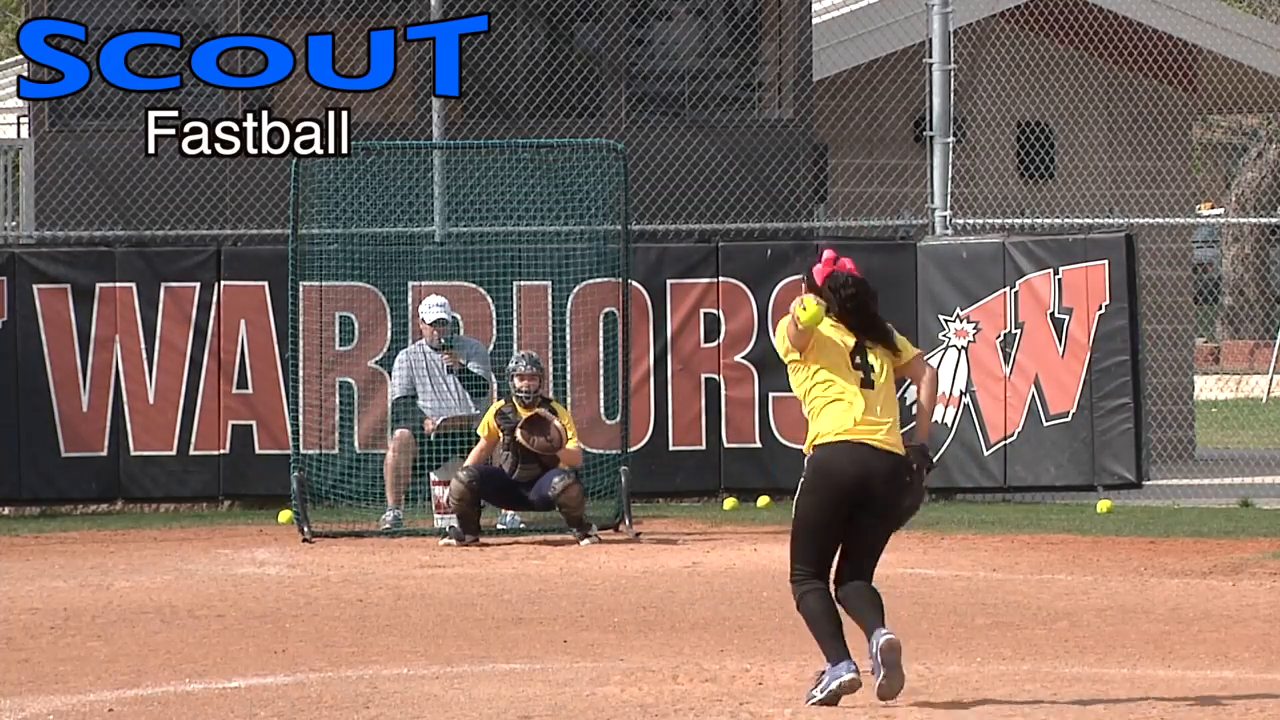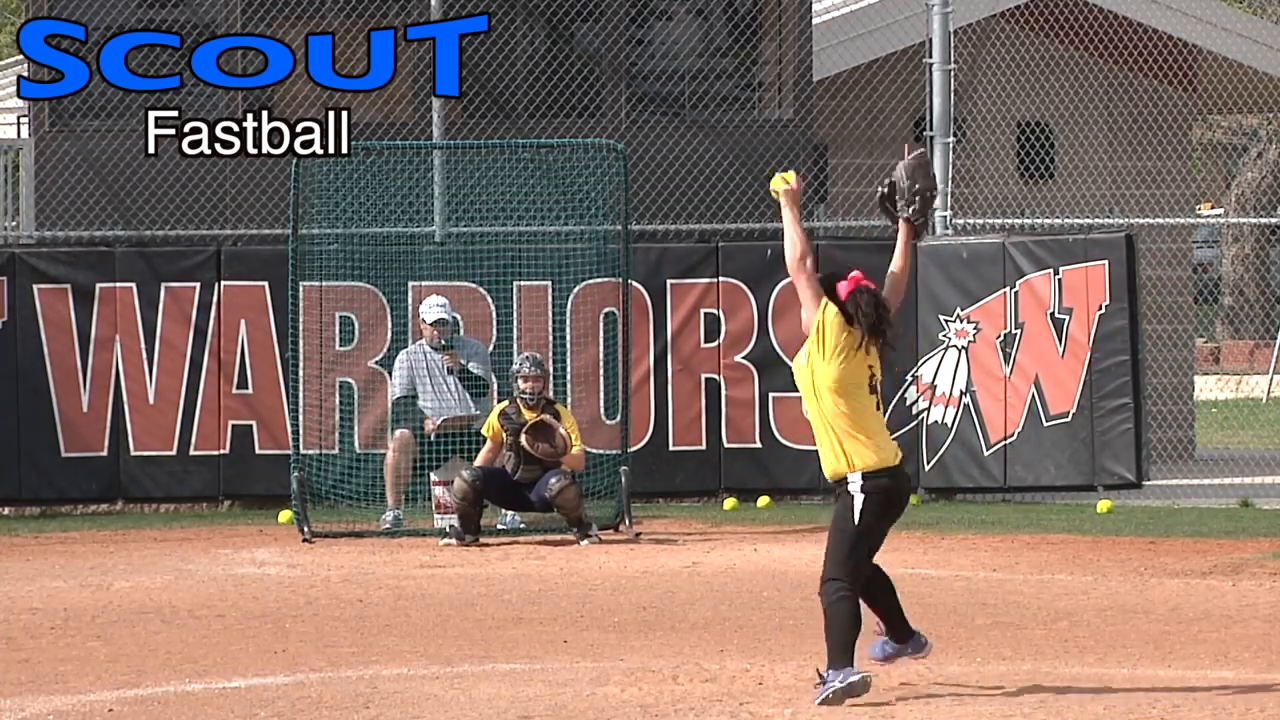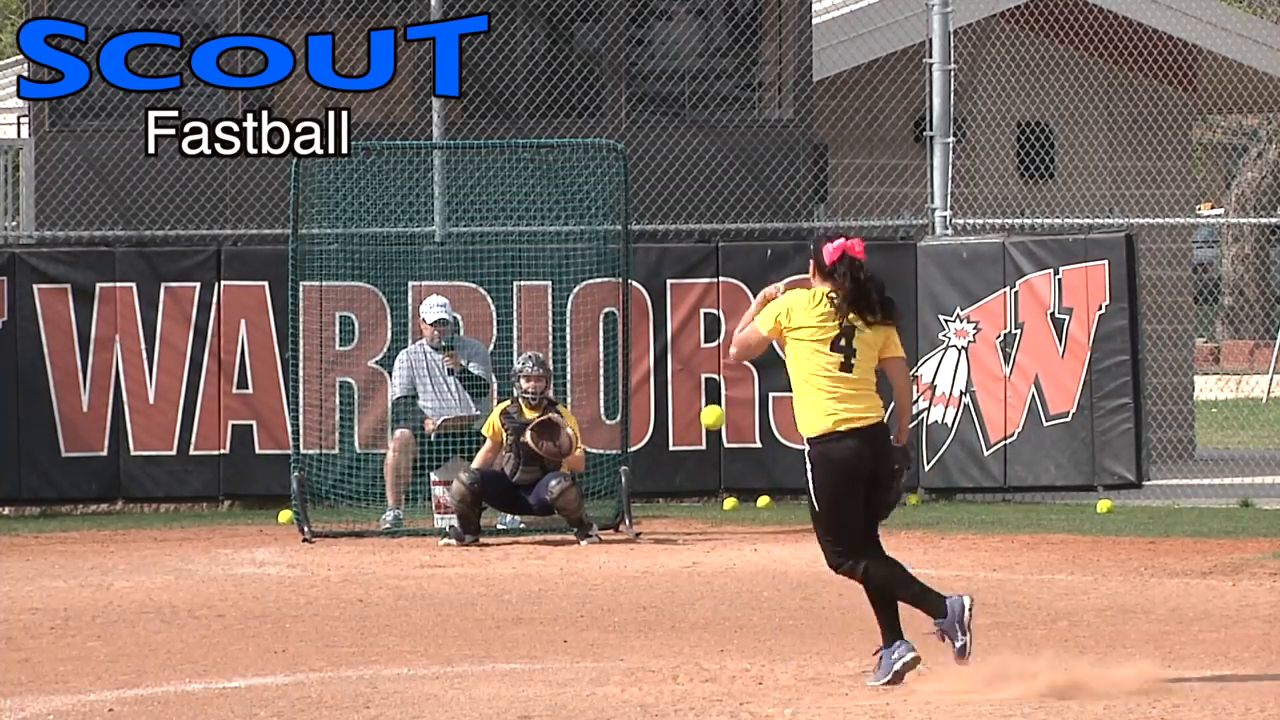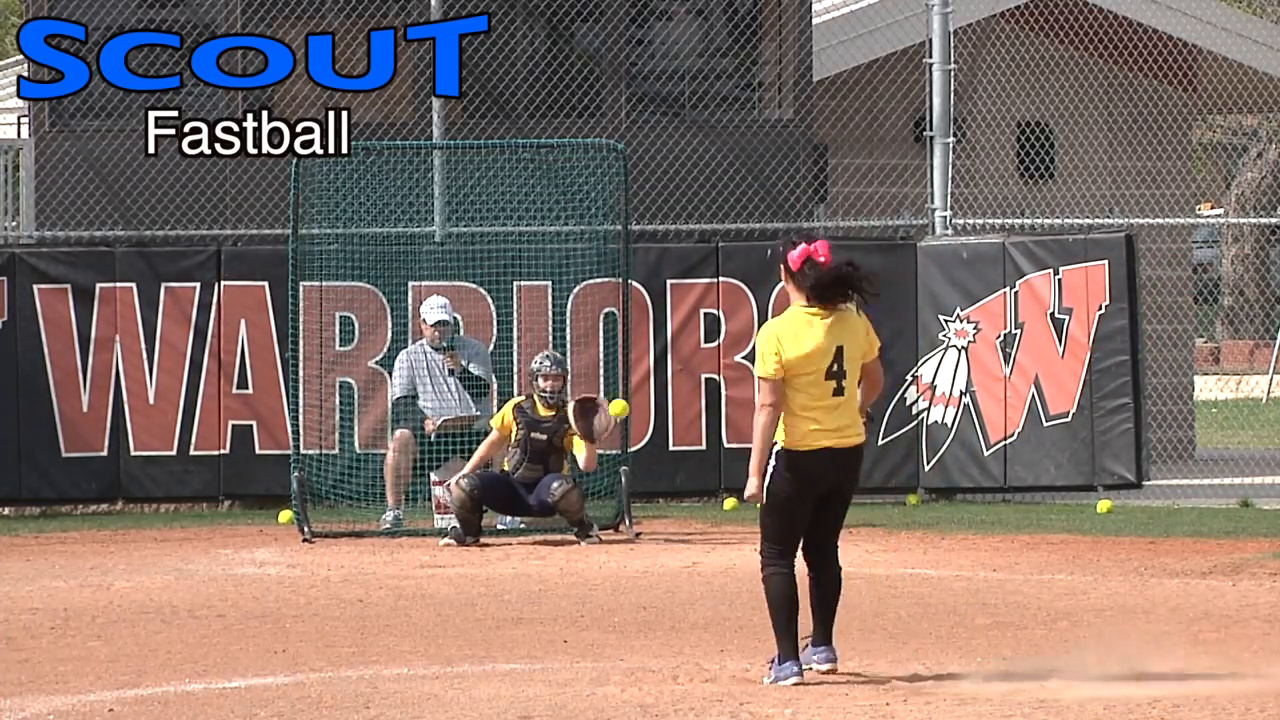
dt=0.3s
person 1, frame 1
left shoulder: (807, 339)
right shoulder: (885, 336)
left elbow: (794, 334)
right elbow: (926, 375)
right wrist: (920, 441)
left hip: (835, 460)
right hip: (891, 465)
left knee: (808, 579)
right knee: (854, 579)
left ankle: (840, 665)
right ankle: (879, 636)
person 1, frame 2
left shoulder: (826, 330)
right shoulder: (867, 339)
left elbow: (801, 263)
right elbow: (897, 279)
left wrist: (790, 206)
right wrist: (906, 227)
left hip: (867, 485)
right hip: (889, 479)
left knee: (839, 582)
right knee: (856, 565)
left ankle: (842, 669)
right ankle: (902, 636)
person 1, frame 3
left shoulder: (791, 305)
right shoulder: (876, 314)
left elbow: (738, 350)
right elbow: (903, 384)
left wrist: (760, 303)
right wrist: (900, 441)
left hip: (831, 449)
right hip: (876, 439)
left knee: (849, 557)
right knee: (865, 545)
left ankle: (943, 608)
right ankle: (895, 646)
person 1, frame 4
left shoulder: (777, 332)
right shoulder: (854, 319)
left elbow: (768, 409)
right elbow: (873, 382)
left wrist: (756, 474)
left hip: (799, 457)
right hip: (848, 453)
left knee: (777, 557)
right knee: (821, 550)
left ankle: (788, 661)
right ankle: (822, 647)
person 2, frame 1
left shoulder: (473, 349)
right shoulder: (408, 357)
left elbow: (483, 391)
right elbow: (401, 404)
left wrist: (461, 368)
right wrist: (423, 420)
left hip: (472, 428)
right hip: (428, 430)
right knee: (401, 437)
left ankle: (511, 512)
right ankle: (394, 511)
person 2, frame 2
left shoulder: (473, 349)
right shoulder: (408, 357)
left elbow: (482, 390)
right elbow: (400, 404)
left wrist: (460, 369)
right wrist: (422, 421)
left hip: (472, 429)
right hip: (427, 431)
right knee: (401, 438)
right ankle: (393, 511)
person 2, frame 3
left shoulder: (474, 349)
right shoulder: (408, 357)
left elbow: (482, 391)
right elbow: (401, 404)
left wrist: (460, 369)
right wrist: (422, 420)
left hip: (473, 428)
right hip: (430, 431)
right knee: (401, 438)
right ankle: (393, 511)
person 2, frame 4
left shoulder: (474, 349)
right shoulder: (408, 357)
left elbow: (482, 391)
right elbow: (401, 404)
left wrist: (460, 370)
right wrist: (422, 420)
left hip: (473, 429)
right hip: (429, 432)
right knee: (401, 438)
right ankle: (393, 510)
person 3, frame 1
left shoulder: (556, 412)
right shoulder: (499, 411)
left elbow: (577, 460)
right elbow: (482, 449)
left wrist: (557, 447)
right wrist: (457, 481)
left hip: (544, 484)
right hip: (509, 483)
left knee: (566, 483)
right knee: (464, 479)
left ankle: (583, 529)
right ankle: (466, 532)
person 3, frame 2
left shoulder: (559, 415)
right shoulder: (502, 412)
left elbow: (579, 463)
right elbow: (490, 450)
right wrist: (466, 486)
left hip: (545, 487)
right hip: (511, 485)
left knee: (561, 484)
right knee: (467, 479)
left ankle: (583, 528)
right ankle: (467, 531)
person 3, frame 3
left shoulder: (560, 415)
right shoulder: (504, 412)
left elbow: (580, 466)
right elbow: (489, 451)
left wrist: (564, 453)
right wrist: (466, 483)
left hip: (544, 491)
right hip: (510, 487)
left knee: (560, 485)
right knee: (465, 482)
left ankle: (584, 529)
right ankle: (467, 532)
person 3, frame 4
left shoulder: (570, 418)
right shoulder: (516, 407)
left elbow: (587, 465)
right elbow: (493, 443)
left wrist: (589, 439)
right wrist: (464, 473)
left hip: (545, 492)
right hip: (512, 486)
left knee: (563, 487)
right knee: (465, 488)
left ankle: (584, 529)
right ankle: (468, 532)
